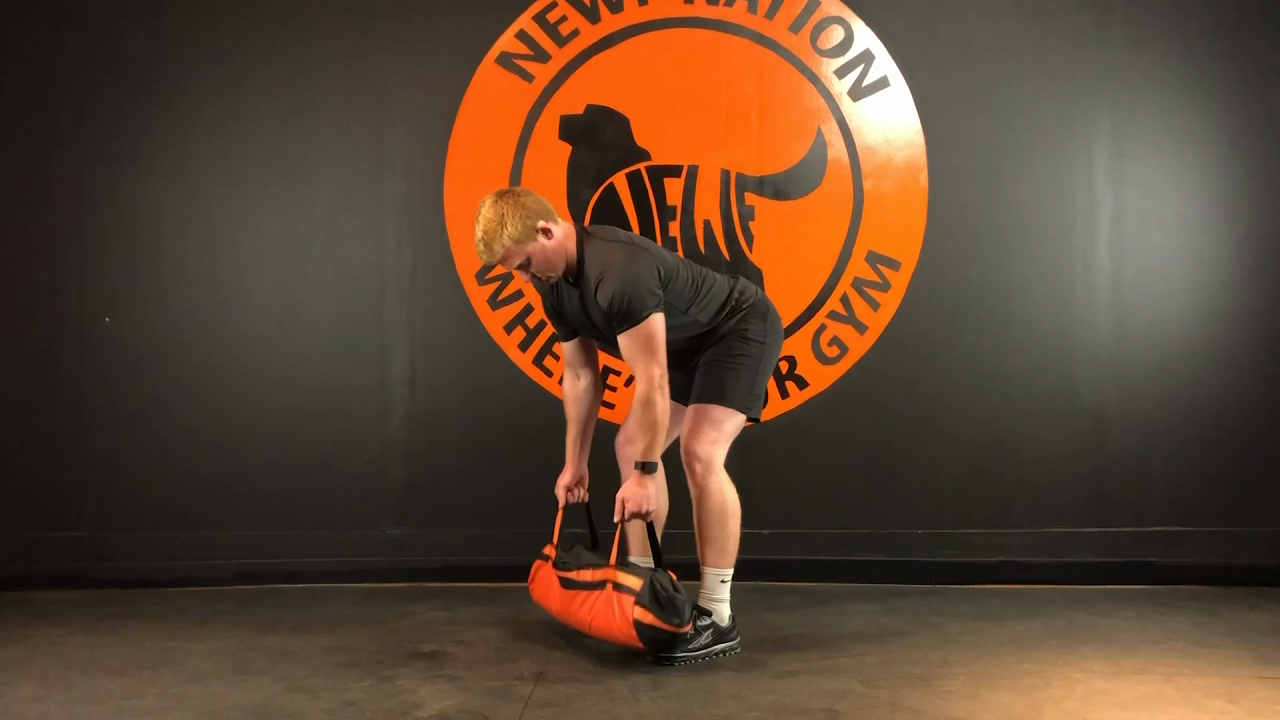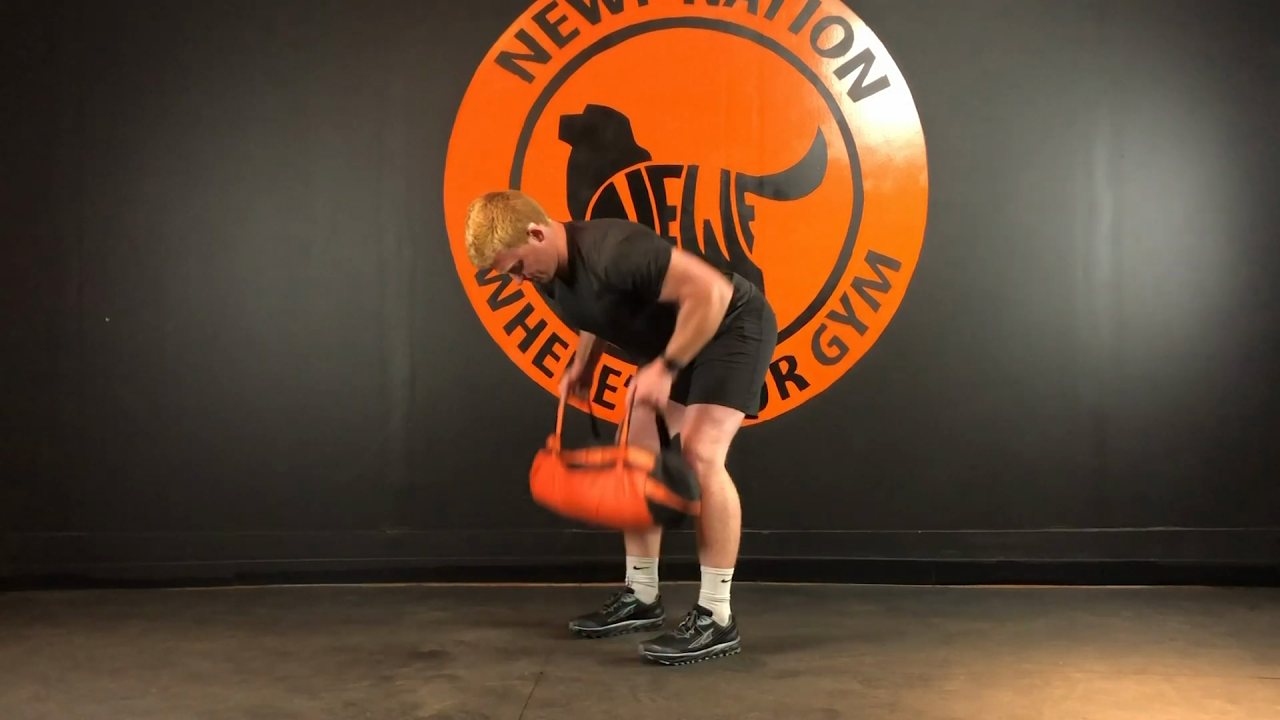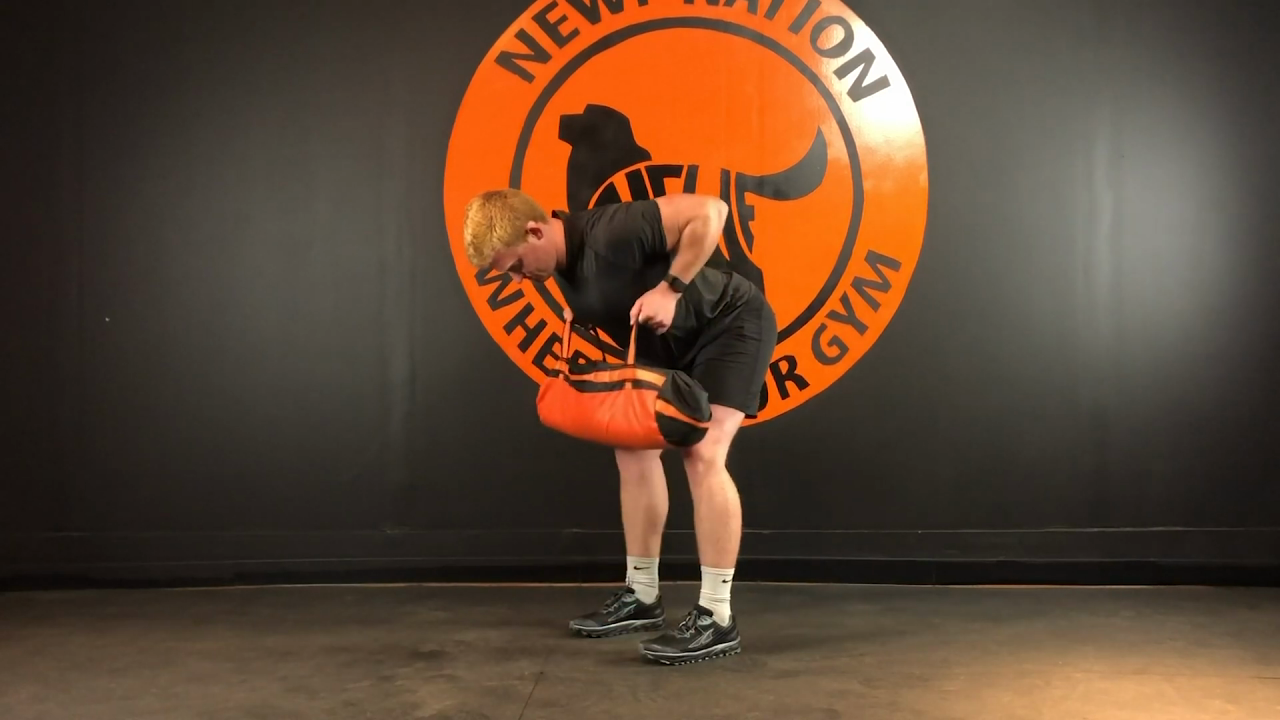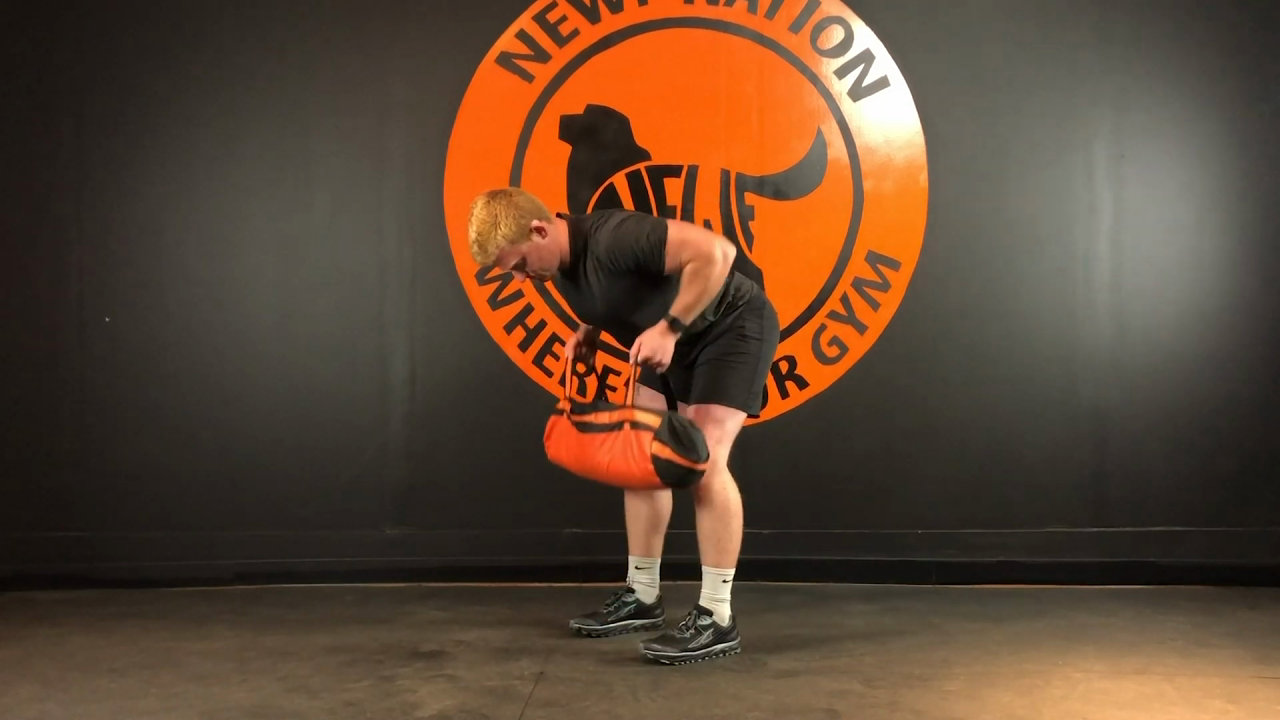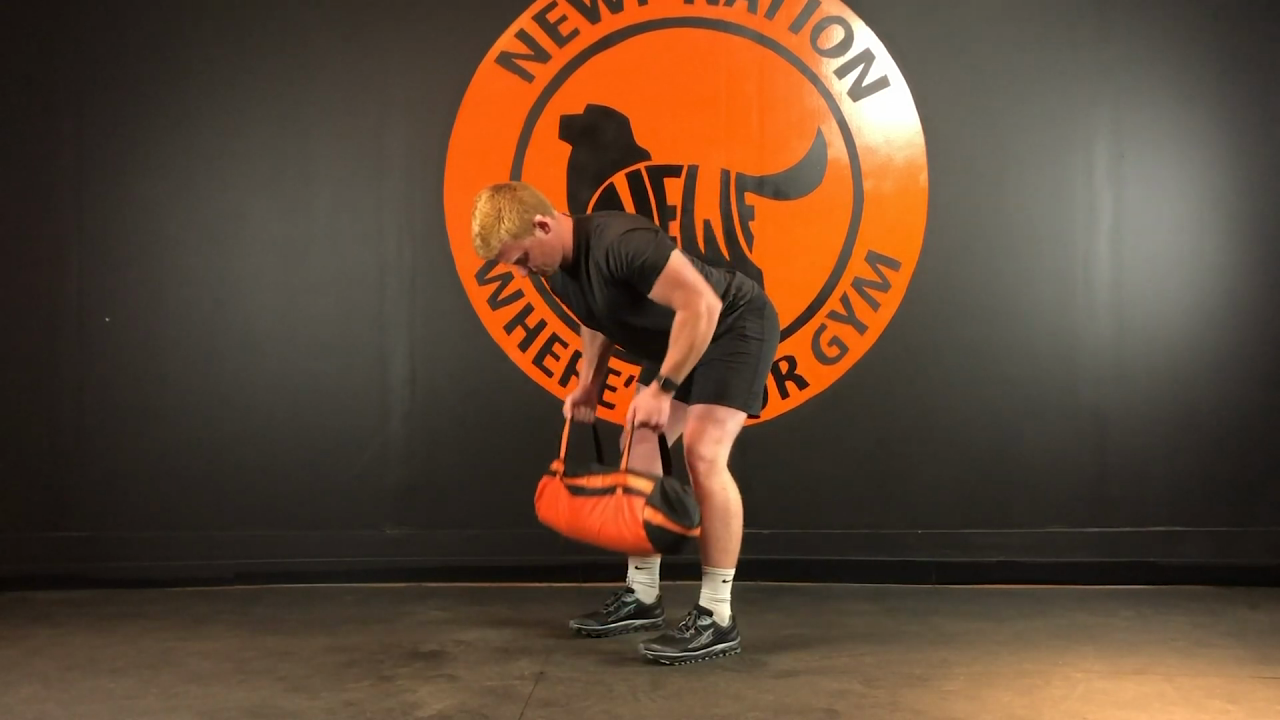
dt=0.3s
person 1, frame 1
left shoulder: (618, 271)
right shoulder: (553, 283)
left elbow: (651, 383)
right elbow: (580, 375)
left wrist: (645, 473)
right wrist: (574, 464)
left hip: (739, 328)
right hip: (683, 342)
left knee: (701, 455)
right knee: (630, 447)
left ankle: (716, 618)
person 1, frame 2
left shoulder: (612, 252)
right shoulder: (552, 272)
left elbow: (712, 293)
left wrist: (666, 369)
right wrist: (582, 366)
left hip: (733, 325)
right hip: (675, 341)
left knee: (701, 454)
right knee: (634, 450)
left ankle: (716, 617)
right ankle: (641, 596)
person 1, frame 3
left shoulder: (609, 232)
right shoulder: (559, 253)
left elbow: (709, 211)
left wrist: (670, 289)
right wrist: (581, 305)
left hip: (732, 324)
right hip: (671, 337)
left knee: (702, 454)
right knee: (635, 449)
left ankle: (716, 618)
right ankle: (642, 596)
person 1, frame 4
left shoulder: (614, 239)
right shoulder: (559, 261)
left elbow: (716, 254)
left wrist: (670, 327)
right wrist: (587, 333)
left hip: (733, 324)
right hip: (678, 336)
left knee: (704, 453)
left ankle: (717, 617)
right ankle: (642, 596)
person 1, frame 5
left shoulder: (619, 244)
right shoulder: (557, 267)
left elbow: (702, 306)
left wrist: (662, 390)
right wrist: (589, 382)
left hip: (735, 325)
right hip: (674, 342)
left knee: (703, 453)
right knee: (640, 451)
left ankle: (716, 617)
right ankle: (642, 595)
